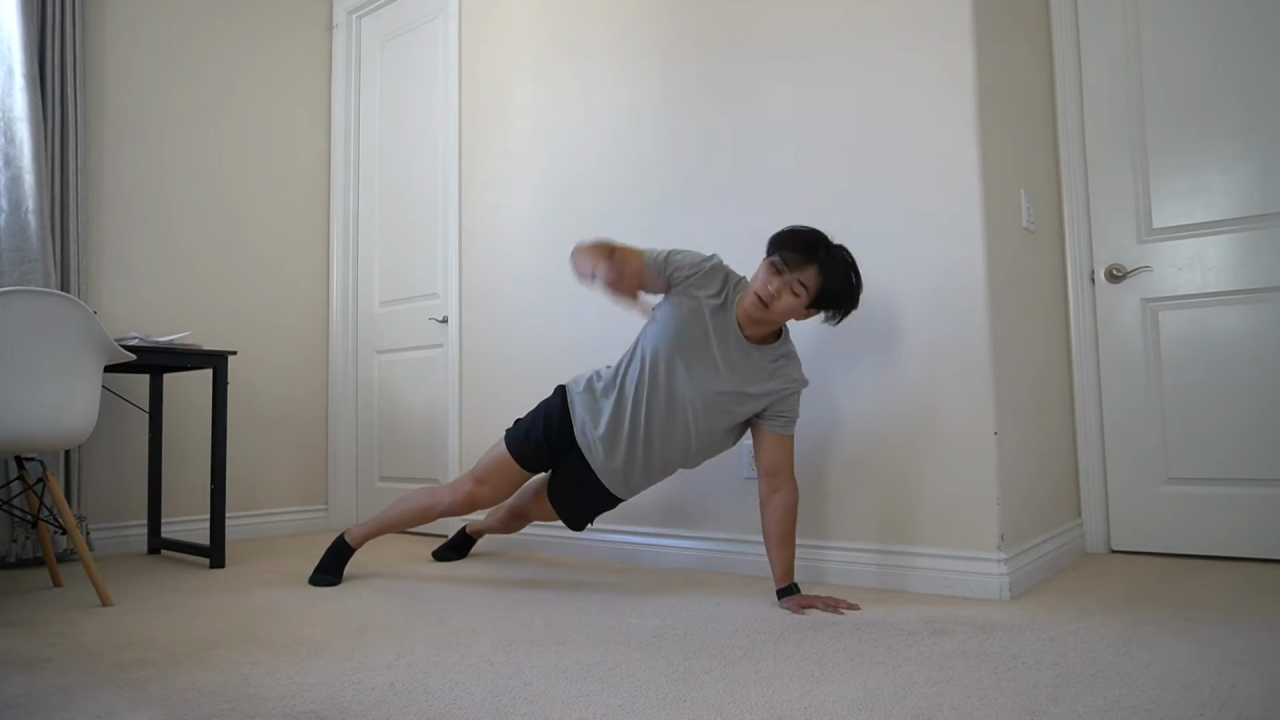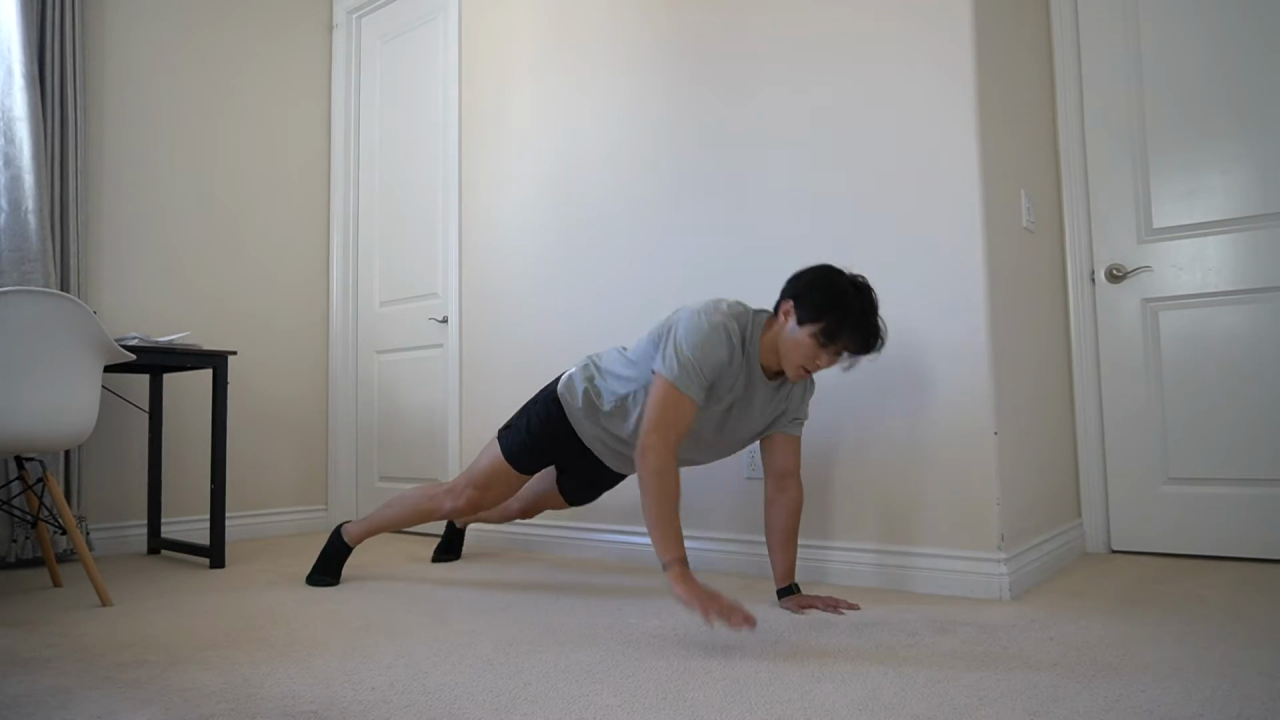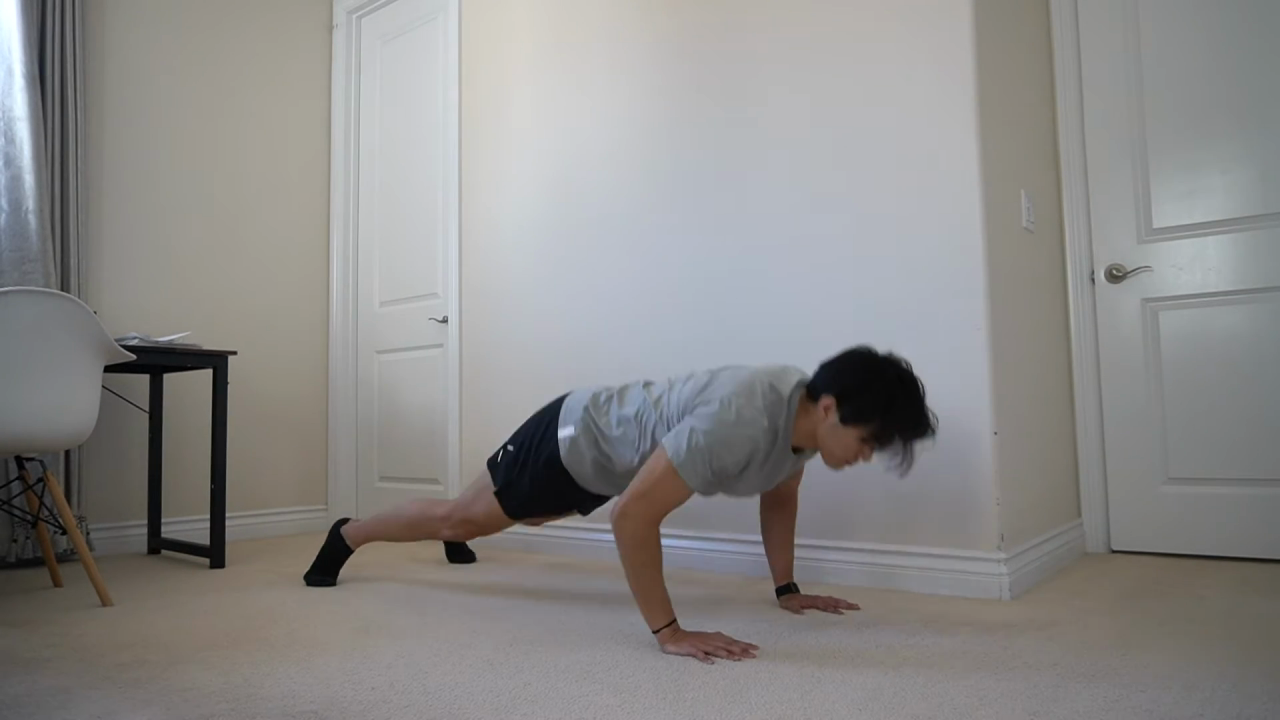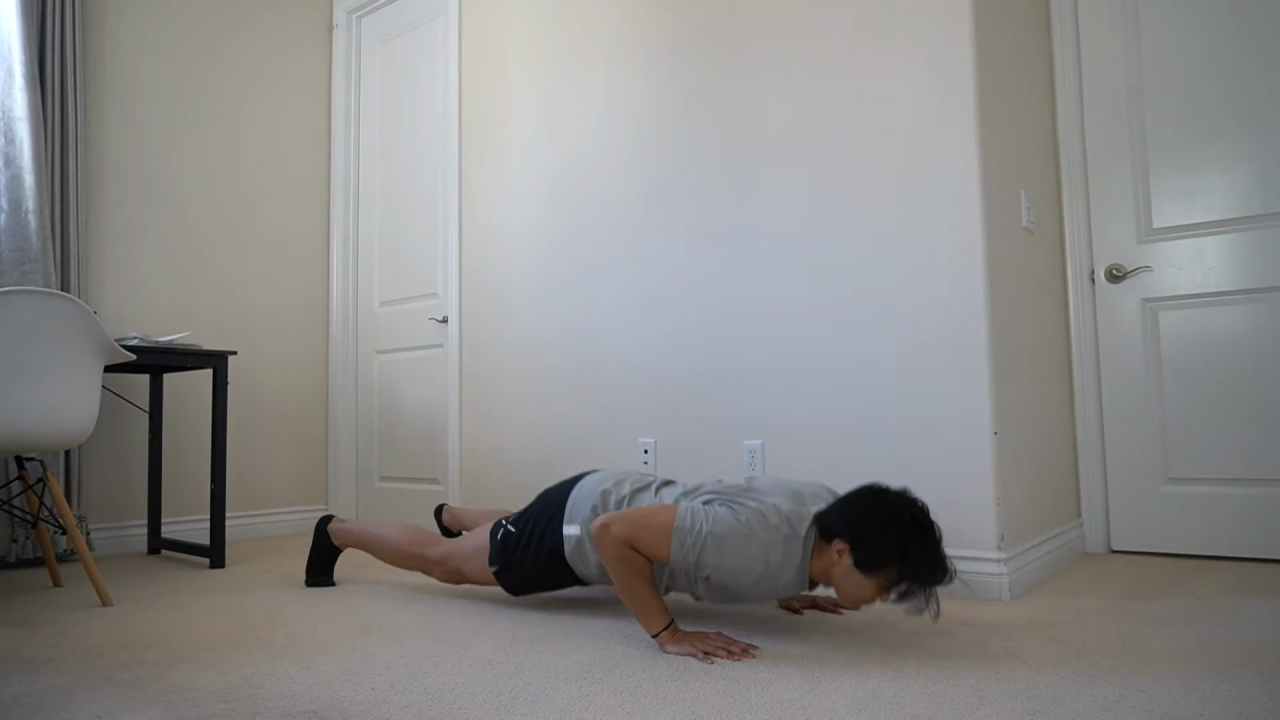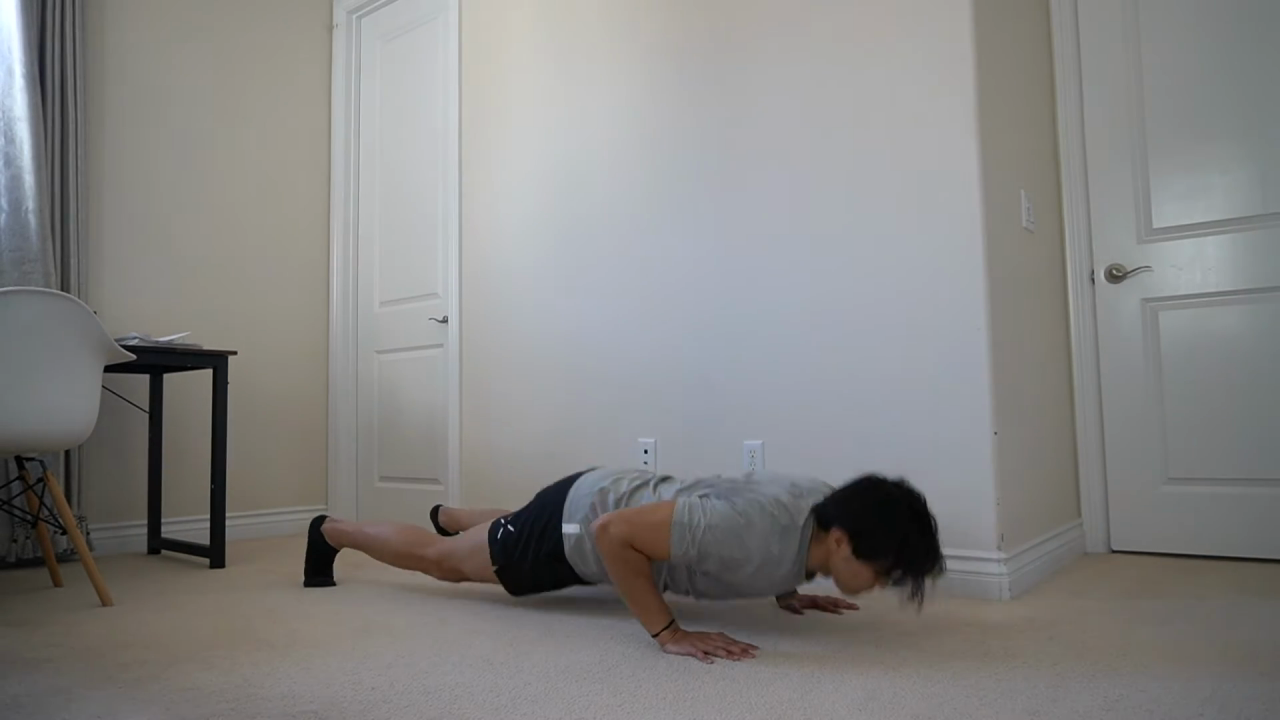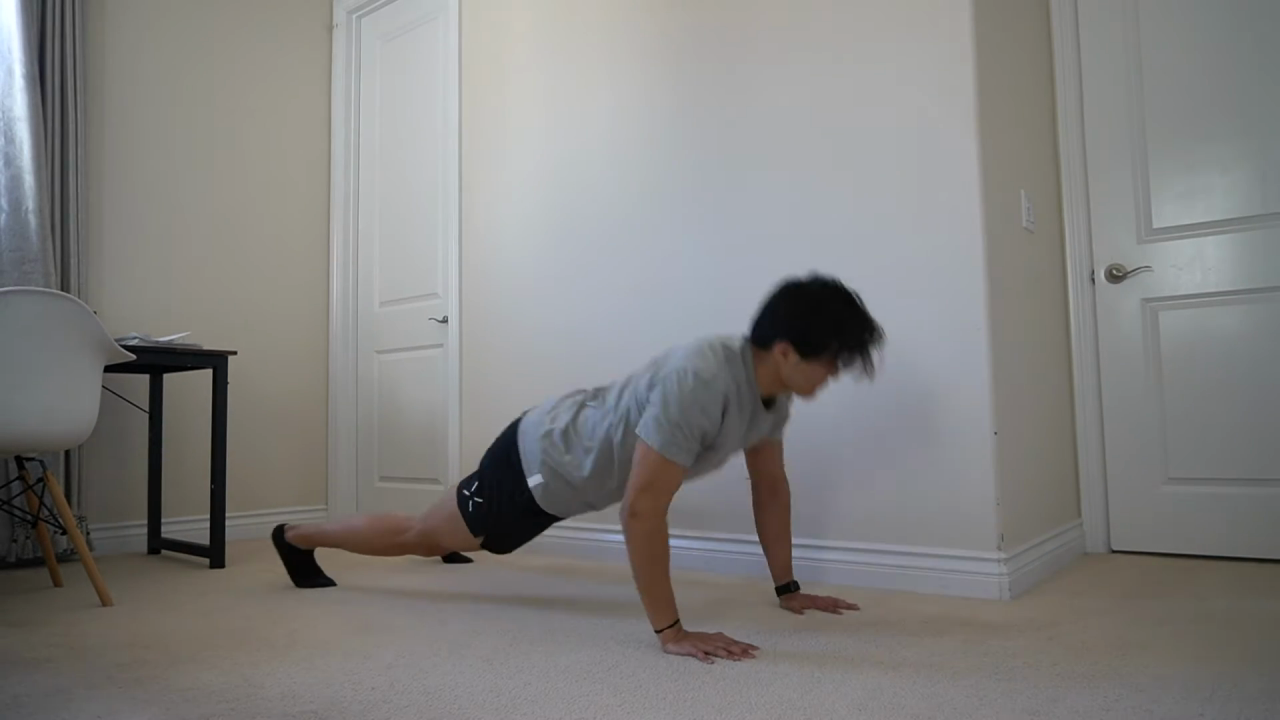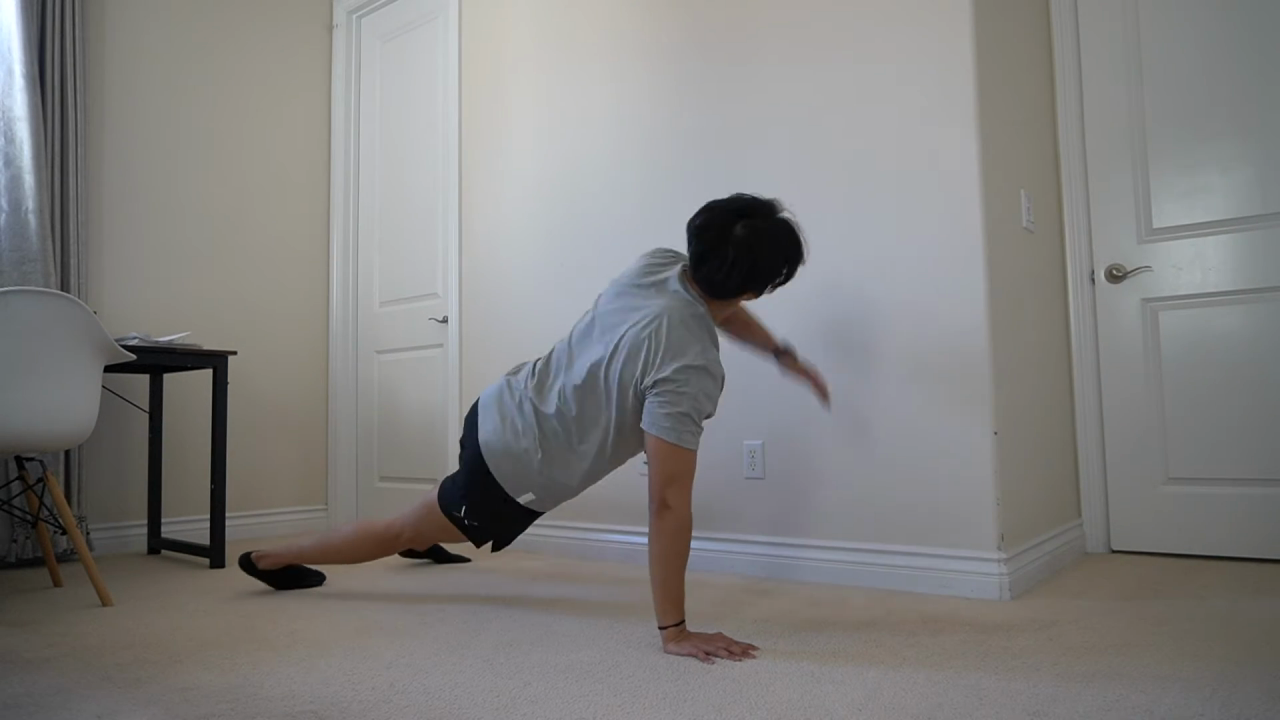
dt=0.3s
person 1, frame 1
left shoulder: (783, 380)
right shoulder: (704, 278)
left elbow: (777, 484)
right elbow: (588, 252)
left wrist: (786, 588)
right wrist: (605, 266)
left hip: (611, 474)
right hip: (581, 411)
left knee: (518, 513)
right knee: (466, 493)
left ankle: (473, 532)
right ankle: (350, 538)
person 1, frame 2
left shoulder: (796, 388)
right shoulder: (714, 329)
left elbow: (784, 483)
right elbow: (656, 447)
left wrist: (788, 588)
right wrist: (680, 577)
left hip: (615, 454)
right hip: (580, 406)
left knee: (522, 506)
right knee: (465, 494)
left ankle: (458, 528)
right ankle: (348, 535)
person 1, frame 3
left shoulder: (806, 409)
right shoulder: (743, 422)
left elbow: (777, 484)
right elbow: (630, 517)
left wrist: (786, 586)
right wrist: (666, 630)
left hip: (610, 446)
right hip: (576, 437)
left knee: (528, 516)
right knee: (463, 516)
left ankle: (455, 524)
right ankle: (347, 534)
person 1, frame 4
left shoulder: (822, 510)
right shoulder: (756, 545)
right elbow: (613, 536)
left wrist: (789, 598)
right wrist: (668, 633)
left hip: (611, 500)
right hip: (581, 527)
left knee: (498, 532)
right knee: (445, 562)
left ankle: (454, 516)
right ankle: (338, 532)
person 1, frame 5
left shoulder: (820, 505)
right shoulder: (751, 533)
right elbow: (610, 536)
left wrist: (790, 594)
right wrist: (668, 628)
left hip: (609, 499)
right hip: (581, 519)
right knee: (445, 561)
left ankle: (450, 518)
right ankle: (331, 531)
person 1, frame 6
left shoulder: (766, 388)
right shoulder: (701, 385)
left elbow: (771, 481)
right elbow: (644, 512)
left wrist: (788, 588)
right wrist: (669, 630)
left hip: (566, 437)
right hip: (540, 465)
right knee: (419, 535)
left ankle: (443, 518)
right ankle: (298, 538)
person 1, frame 7
left shoulder: (659, 263)
right shoulder: (691, 367)
left elbow: (712, 307)
right elbow: (669, 501)
left wrist: (782, 352)
right wrist: (673, 630)
left hip: (499, 409)
right hip: (516, 469)
right knee: (408, 528)
left ankle: (422, 542)
right ankle: (271, 559)
